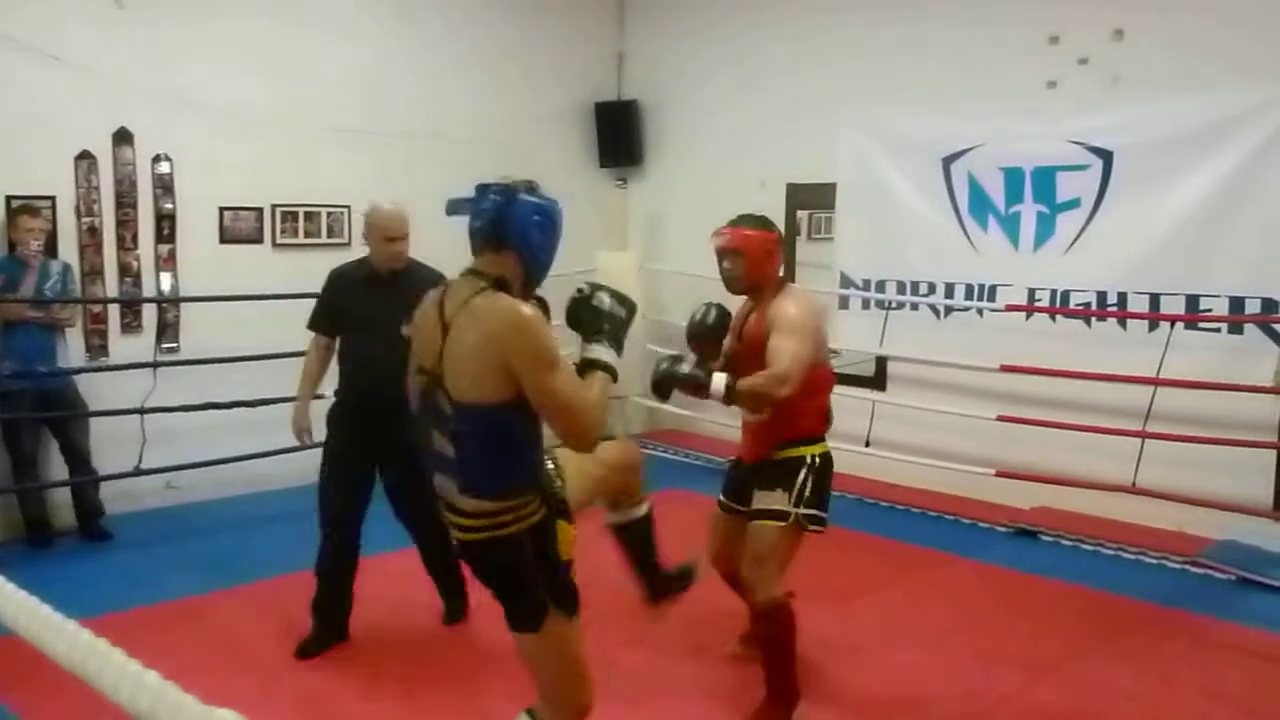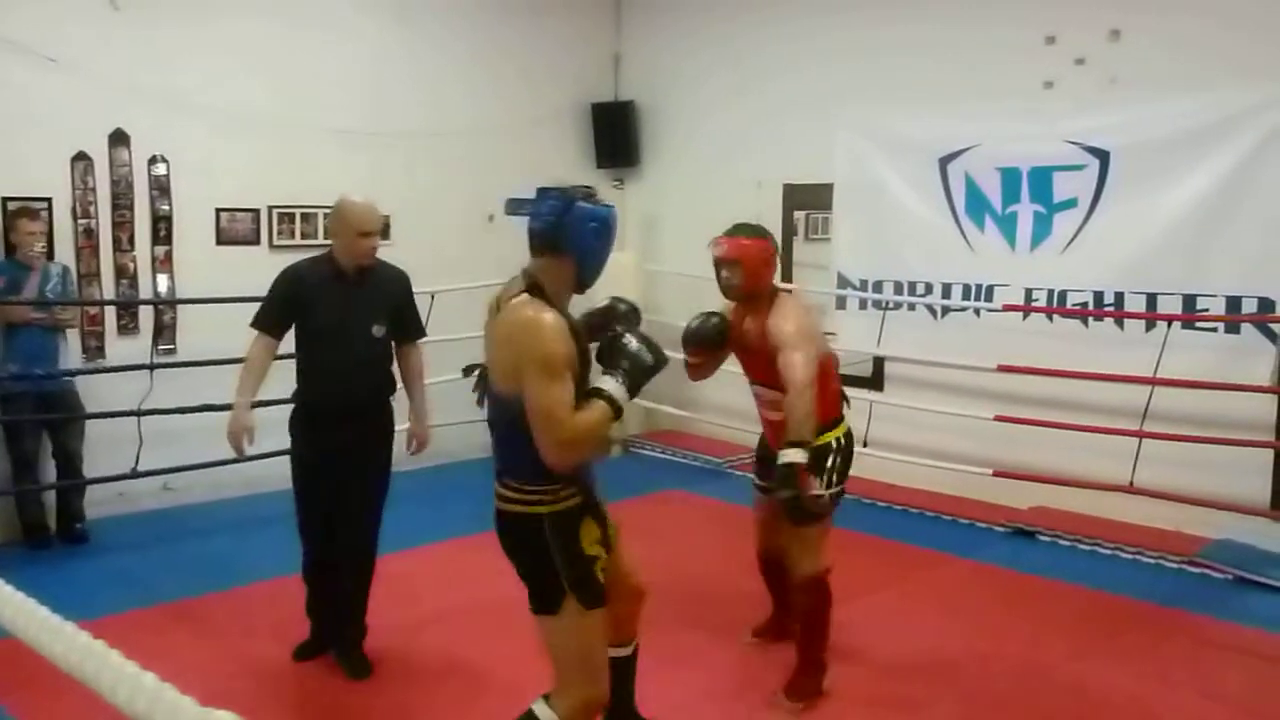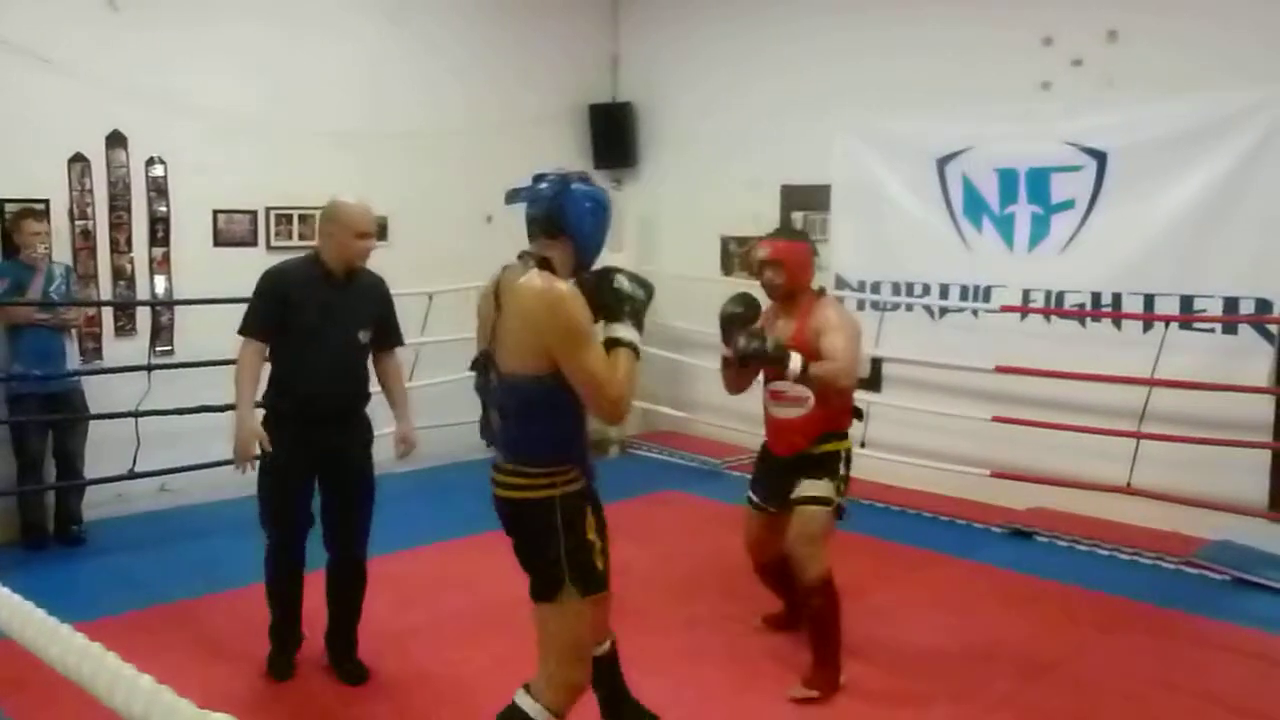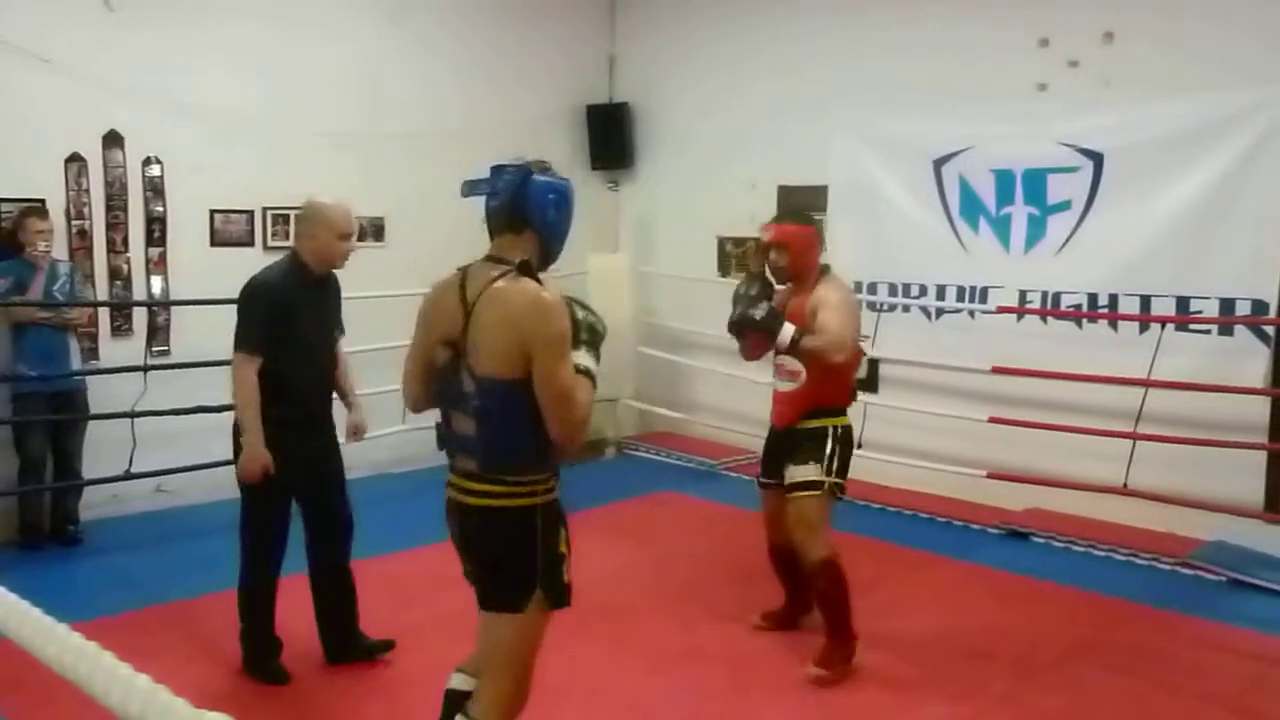
dt=0.3s
person 1, frame 1
left shoulder: (432, 307)
right shoulder: (513, 320)
right elbow: (583, 433)
right wrist: (603, 343)
left hip: (470, 508)
right hip: (509, 527)
person 1, frame 2
left shoulder: (514, 300)
right shoulder: (537, 325)
right elbow: (561, 447)
left wrist: (588, 331)
right wrist: (618, 379)
left hip: (557, 500)
right hip: (543, 516)
left knee: (626, 596)
person 1, frame 3
left shoulder: (501, 287)
right shoulder: (555, 297)
right elbow: (612, 406)
right wrist: (624, 322)
left hip: (522, 482)
right hip: (549, 496)
left knee: (595, 592)
person 1, frame 4
left shoulder: (442, 296)
right shoulder: (537, 306)
left elbow: (415, 396)
right elbow: (569, 431)
right wrist: (583, 350)
left hip: (463, 497)
right hip: (518, 508)
left knee: (494, 656)
person 2, frame 1
left shoulder: (792, 311)
right shoulder: (747, 311)
left elbow: (781, 384)
right elbow: (728, 377)
left wrist: (705, 382)
right wrist: (704, 350)
left hip: (796, 459)
right hip: (755, 455)
left knee: (760, 576)
right knee: (724, 555)
right ankle: (768, 622)
person 2, frame 2
left shoulder: (787, 320)
right shoulder: (736, 314)
left elbow: (803, 388)
right elbow: (699, 372)
left wrist: (797, 465)
right wrist: (698, 348)
left hip: (817, 443)
right hip: (777, 440)
left knee: (803, 556)
right knee: (768, 538)
left ankle: (811, 667)
right ankle: (783, 617)
person 2, frame 3
left shoulder: (829, 316)
right shoulder: (766, 318)
left elbow: (844, 376)
right elbow: (735, 385)
left wrist: (786, 361)
right wrist: (734, 343)
left hip: (822, 453)
right hip: (778, 452)
left knee: (806, 555)
right knee: (760, 546)
left ankle: (826, 667)
right ankle: (796, 608)
person 2, frame 4
left shoulder: (832, 295)
right shoulder: (785, 294)
left elbow: (837, 352)
right elbow: (753, 353)
left wrist: (778, 329)
right wrist: (750, 317)
left hip: (821, 431)
right hip: (784, 428)
left knee: (809, 535)
right knee: (776, 527)
left ankle: (841, 644)
right ankle: (797, 605)
person 3, frame 1
left shoulder: (431, 285)
right shoulder: (342, 281)
right elbow: (322, 343)
right wrist: (302, 402)
left hip: (406, 420)
right hip: (350, 418)
left knee: (421, 513)
right knee: (338, 521)
left ankle: (454, 592)
right ankle: (330, 622)
person 3, frame 2
left shoulder: (393, 282)
right shoulder: (299, 279)
left elbow: (408, 349)
right elbow: (265, 341)
left wrist: (418, 413)
right wrist: (242, 405)
left hip: (371, 424)
right hip: (313, 423)
left knee: (358, 534)
right knee: (316, 532)
left ankle: (350, 638)
right ankle: (322, 627)
person 3, frame 3
left shoulder: (373, 289)
right shoulder: (283, 281)
left elbow: (385, 356)
right elbow: (253, 349)
left wrist: (403, 416)
right wrist: (245, 416)
left hip: (348, 430)
right hip: (288, 430)
left knee: (349, 543)
right knee: (284, 539)
left ankle: (343, 646)
right ankle: (283, 639)
person 3, frame 4
left shoulder: (327, 284)
right shoulder: (268, 288)
right elbow: (246, 367)
left wrist: (352, 405)
right wrist: (252, 441)
left hip: (318, 429)
right hip: (271, 435)
left knee: (333, 533)
right knee: (264, 543)
left ankle: (343, 638)
right ankle: (259, 650)
person 4, frame 1
left shoulder: (60, 269)
left elbow: (71, 317)
left wrist: (28, 313)
right wrist: (31, 270)
left hip: (55, 374)
left knee: (79, 449)
left ankle: (90, 518)
right ankle: (37, 526)
person 4, frame 2
left shoulder: (60, 271)
left elbow: (72, 317)
left wrist: (32, 314)
right wrist: (33, 272)
left hip: (57, 378)
left knee: (71, 454)
left ankle: (72, 522)
right ankle: (35, 527)
person 4, frame 3
left shoulder: (63, 272)
left elbow: (76, 318)
left wrist: (36, 316)
right wrist: (37, 272)
left hip: (65, 379)
left knee: (72, 457)
right knee: (30, 459)
left ankle: (69, 523)
right ankle: (34, 529)
person 4, frame 4
left shoulder: (68, 270)
left elbow: (82, 316)
left wrist: (39, 314)
right wrist: (39, 271)
left hip: (69, 378)
right hip: (29, 380)
left knee: (70, 457)
right knee: (33, 458)
left ankle: (66, 523)
right ankle: (31, 528)
